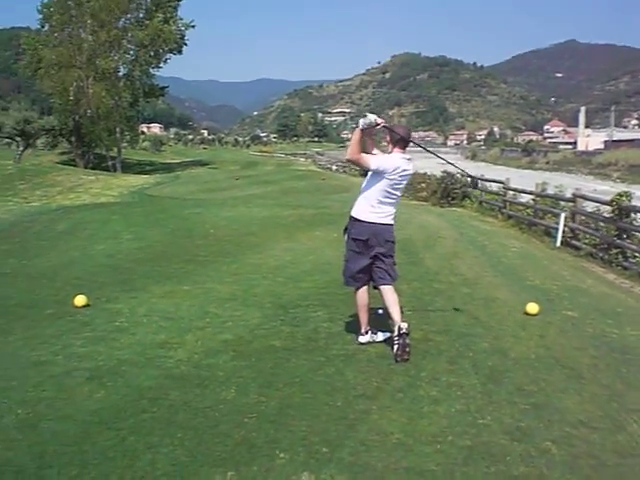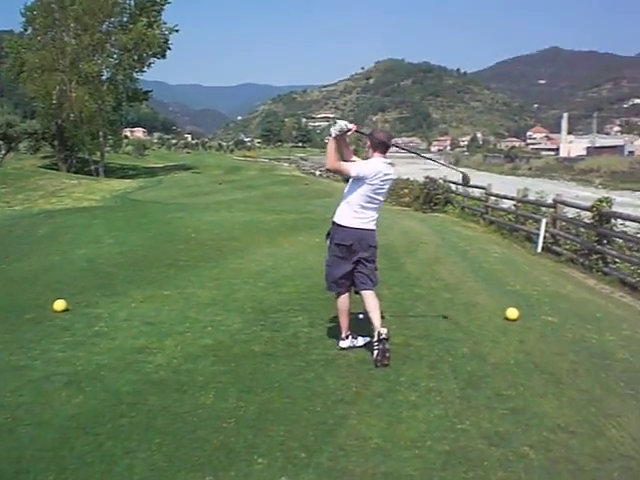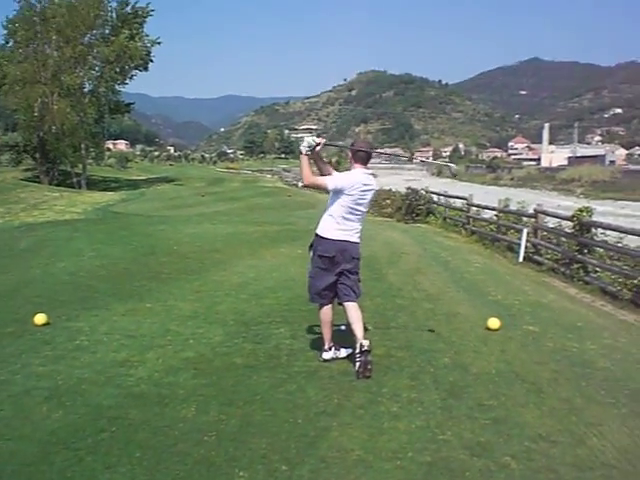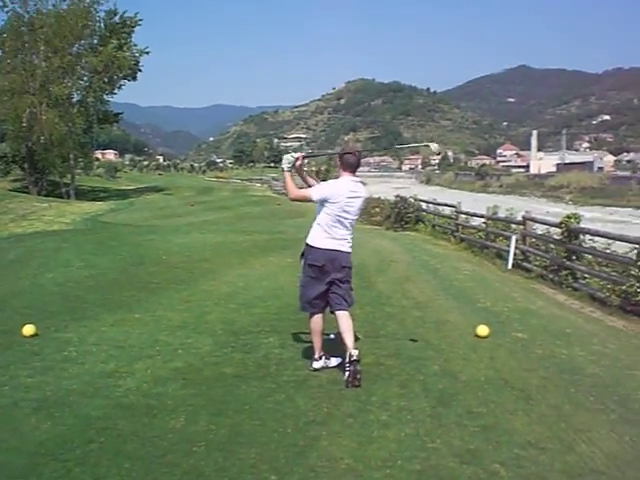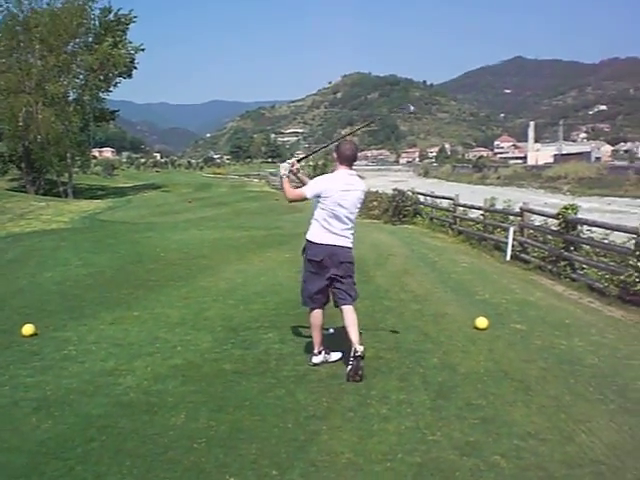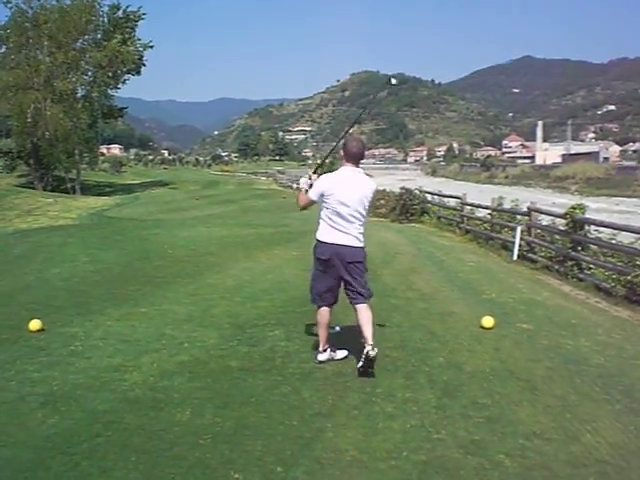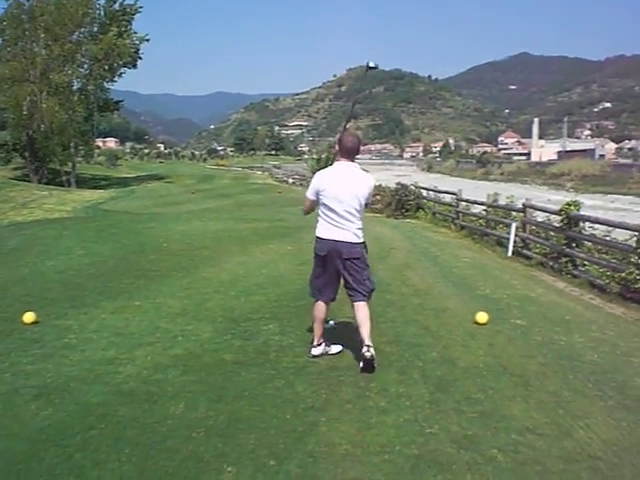
dt=0.1s
person 1, frame 1
left shoulder: (389, 163)
right shoulder: (406, 164)
left elbow: (352, 156)
right elbow: (371, 151)
left wrist: (364, 127)
right wrist: (367, 129)
left hip: (362, 226)
right hip: (384, 229)
left knee: (360, 282)
right knee: (385, 282)
left ankle: (365, 331)
right ankle: (399, 326)
person 1, frame 2
left shoulder: (370, 168)
right shoulder: (388, 169)
left elbow: (331, 165)
right elbow: (350, 159)
left wrist: (335, 135)
right wrist: (342, 137)
left hip: (344, 231)
right hip: (367, 234)
left knee: (342, 287)
right knee: (366, 287)
left ankle: (345, 336)
right ankle: (379, 331)
person 1, frame 3
left shoulder: (349, 179)
right shoulder: (370, 182)
left elbow: (309, 181)
right elbow: (334, 177)
left wrist: (305, 155)
right wrist: (317, 156)
left hip: (327, 243)
right hip: (351, 246)
left knee: (325, 299)
right knee: (350, 298)
left ankle: (329, 348)
right ankle: (361, 344)
person 1, frame 4
left shoulder: (335, 187)
right shoulder: (360, 191)
left elbow: (294, 194)
left wrist: (287, 169)
right wrist: (301, 170)
left hip: (318, 253)
right hip: (342, 255)
left knee: (316, 308)
right knee: (341, 307)
left ankle: (319, 357)
right ankle: (351, 352)
person 1, frame 5
left shoulder: (325, 182)
right shoulder: (360, 186)
left elbow: (290, 195)
left wrist: (284, 174)
right wrist: (300, 175)
left hip: (317, 248)
right hip: (343, 250)
left knee: (316, 303)
right knee: (346, 301)
left ankle: (318, 352)
right ankle: (356, 348)
person 1, frame 6
left shoulder: (328, 182)
right shoulder: (369, 184)
left elbow: (302, 204)
left wrist: (304, 187)
left hip: (326, 247)
right hip: (354, 249)
left knee: (324, 301)
right knee: (361, 299)
left ankle: (324, 349)
right ankle: (369, 345)
person 1, frame 7
left shoulder: (321, 177)
right shoulder: (366, 179)
left elbow: (307, 209)
left hip: (325, 243)
right hip: (353, 245)
left knee: (321, 296)
right knee: (360, 297)
left ankle: (318, 343)
right ankle: (367, 346)
